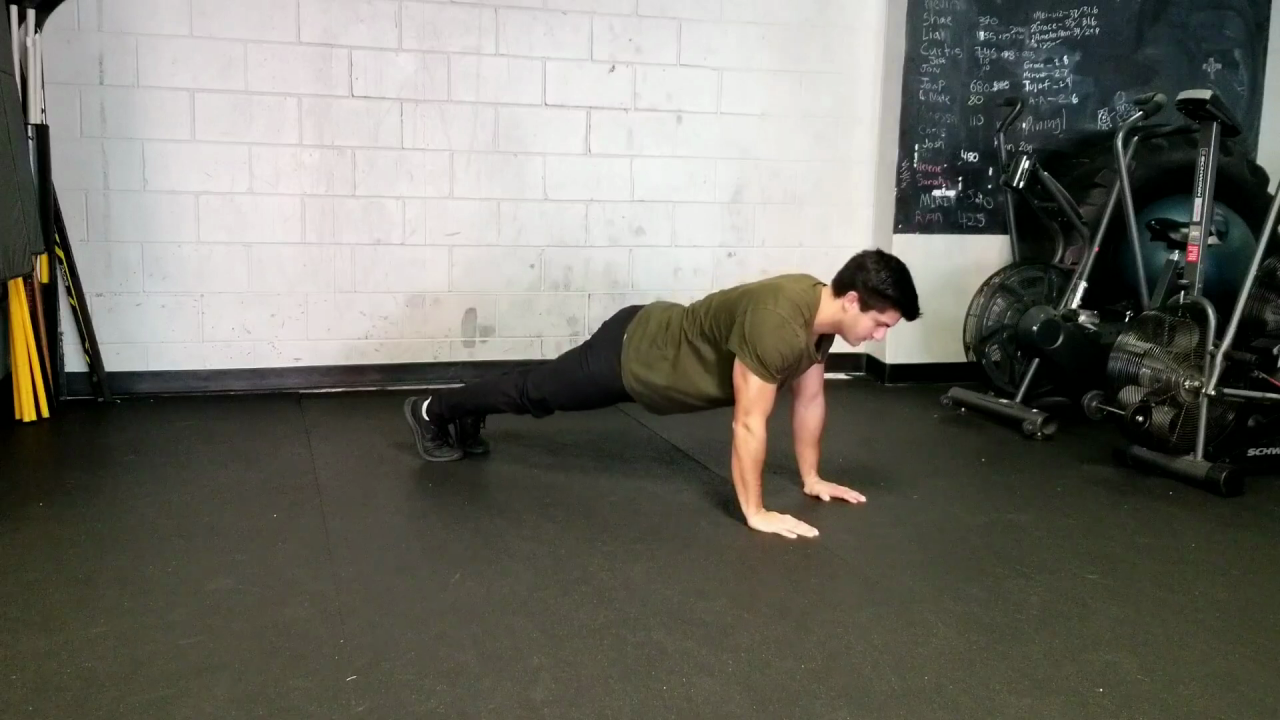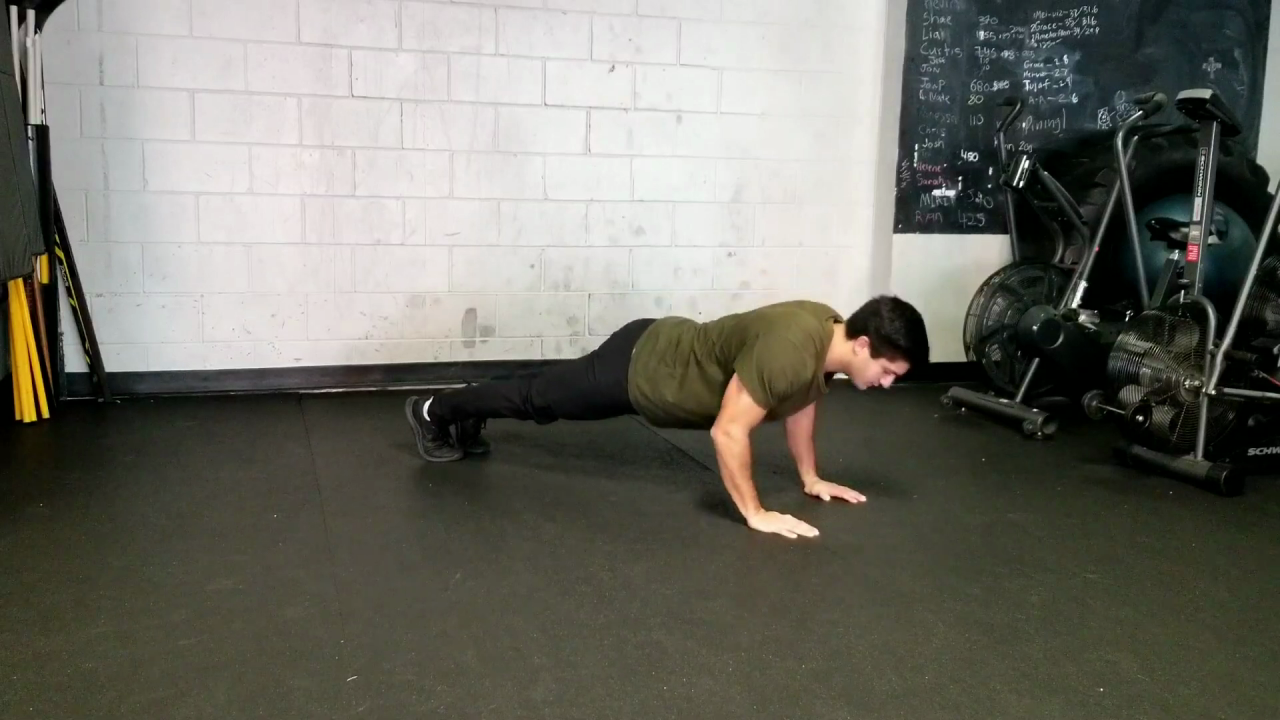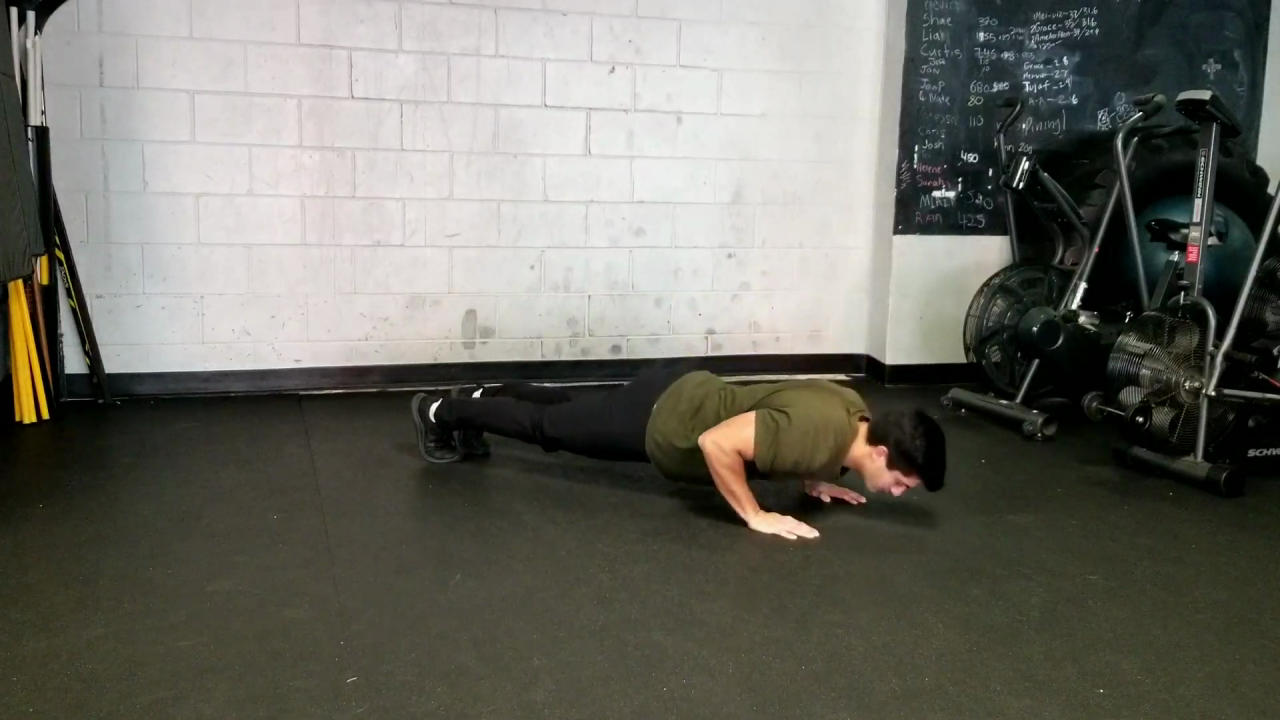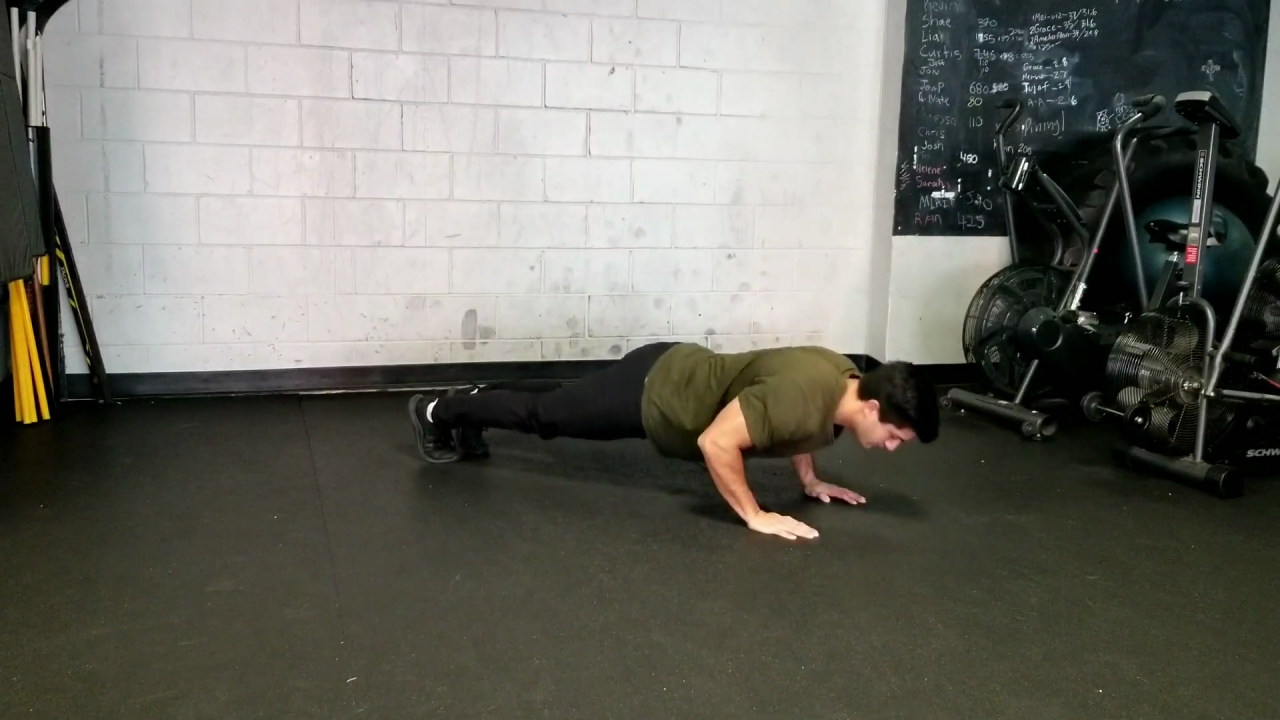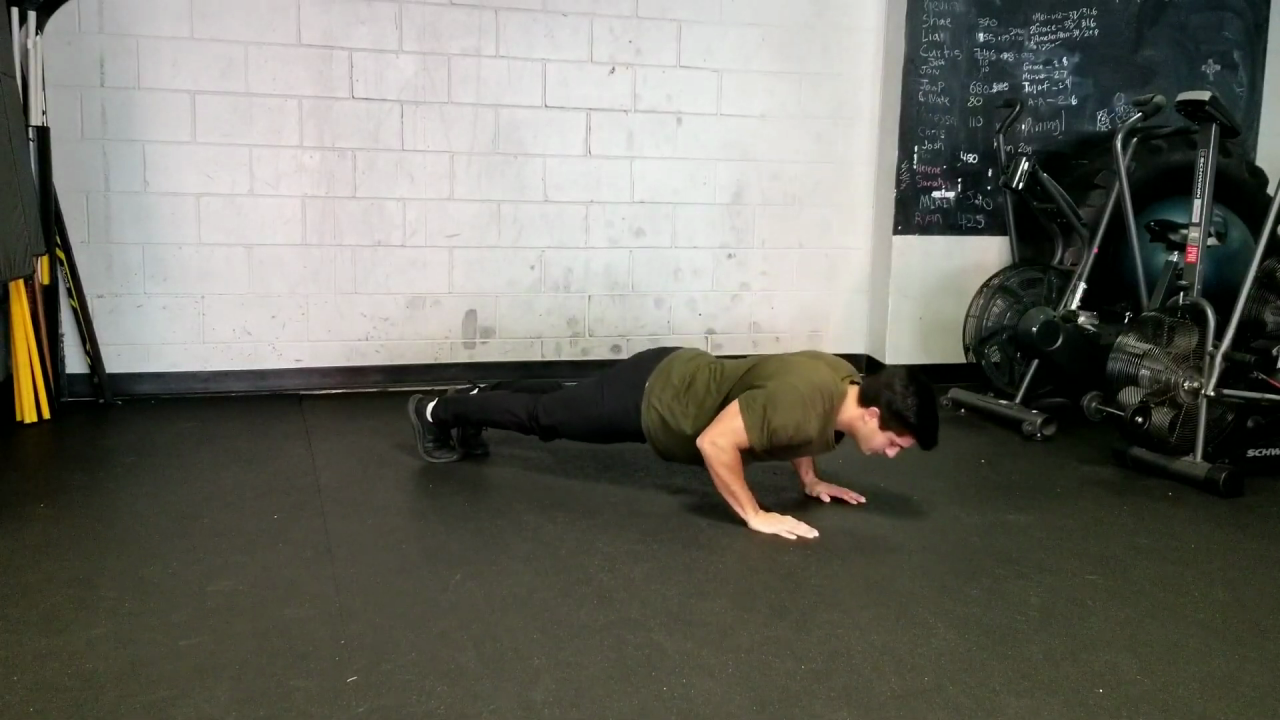
dt=1s
person 1, frame 1
left shoulder: (820, 312)
right shoulder: (778, 323)
left elbow: (809, 399)
right elbow: (748, 424)
left wrist: (811, 478)
right wrist: (755, 513)
left hip: (658, 349)
right hip: (632, 357)
left knee: (546, 393)
right knee: (536, 394)
left ankle: (465, 415)
right ankle: (433, 411)
person 1, frame 2
left shoulder: (829, 333)
right shoulder: (790, 351)
left elbow: (798, 403)
right elbow: (728, 431)
left wrist: (810, 477)
right wrist: (755, 514)
left hip: (667, 353)
right hip: (639, 370)
left knee: (548, 397)
right knee: (537, 401)
left ankle: (465, 413)
right ankle: (433, 411)
person 1, frame 3
left shoulder: (854, 411)
right shoulder: (819, 436)
right elbow: (716, 444)
left wrist: (813, 480)
right wrist: (755, 516)
left hip: (688, 394)
right hip: (660, 423)
left knee: (567, 411)
right knee: (547, 428)
left ankle: (481, 396)
right ankle: (440, 413)
person 1, frame 4
left shoulder: (844, 378)
right shoulder: (802, 395)
right elbow: (714, 441)
left wrist: (809, 480)
right wrist: (755, 516)
left hip: (679, 375)
right hip: (652, 395)
left knee: (556, 408)
right knee: (542, 415)
left ankle: (470, 405)
right ankle: (437, 412)
person 1, frame 5
left shoulder: (845, 382)
right shoulder: (803, 404)
right elbow: (714, 443)
left wrist: (810, 479)
right wrist: (754, 516)
left hip: (681, 377)
right hip: (652, 401)
left knee: (563, 402)
right knee: (543, 417)
left ankle: (477, 397)
right ankle: (437, 412)
